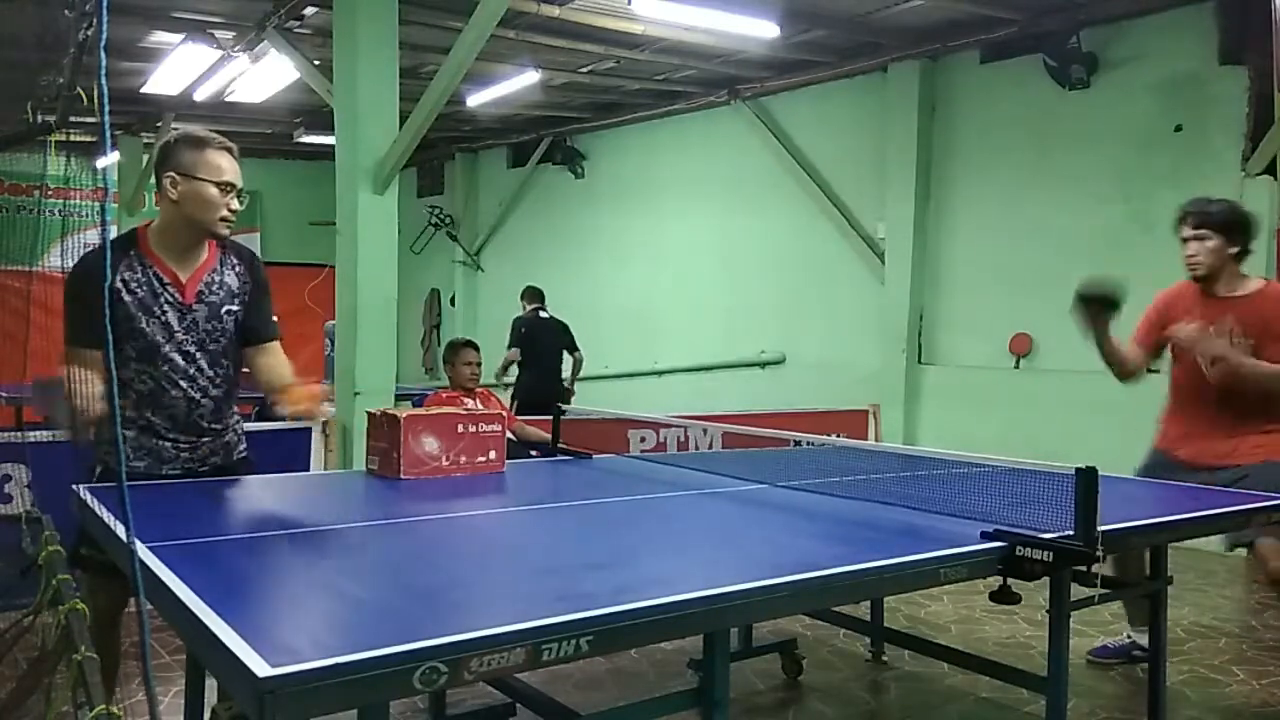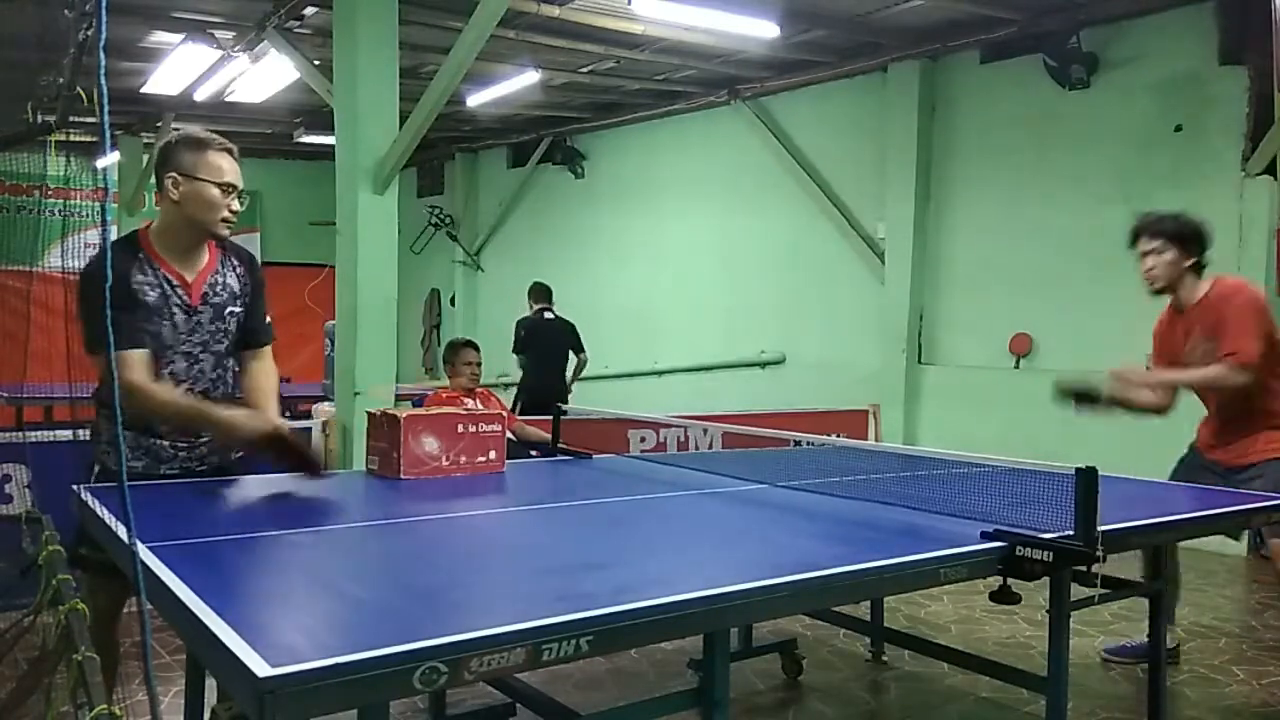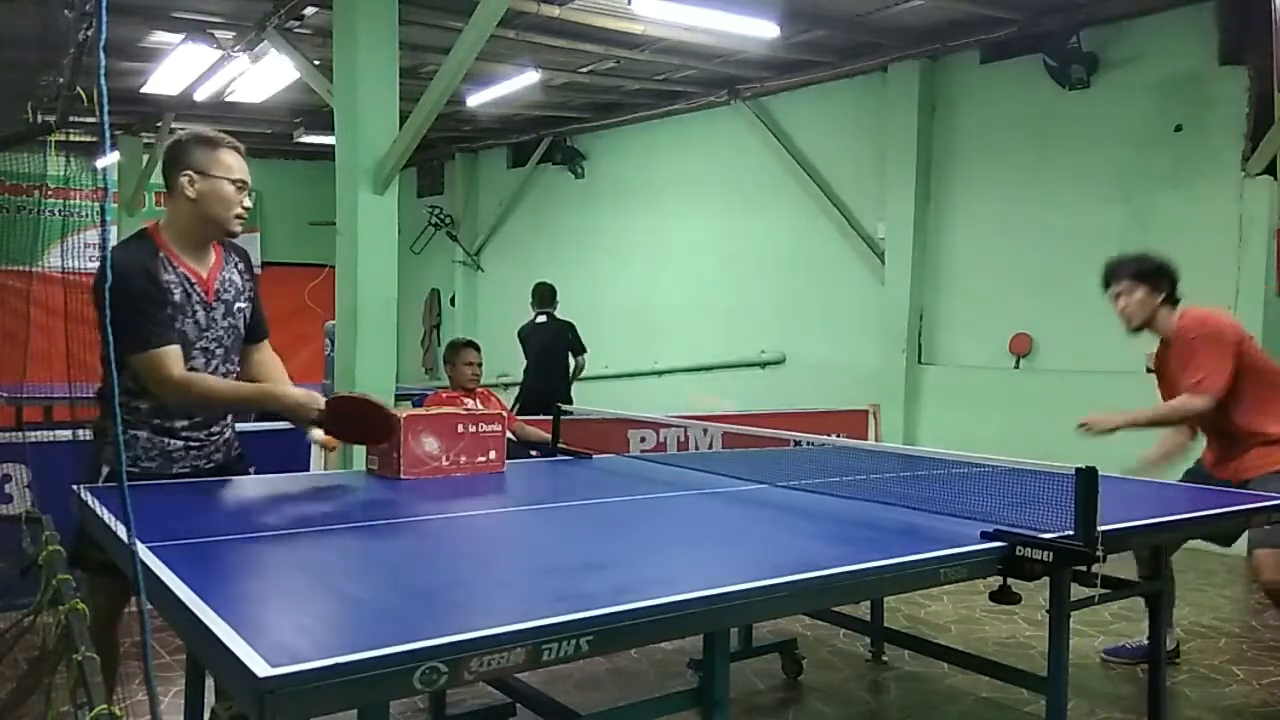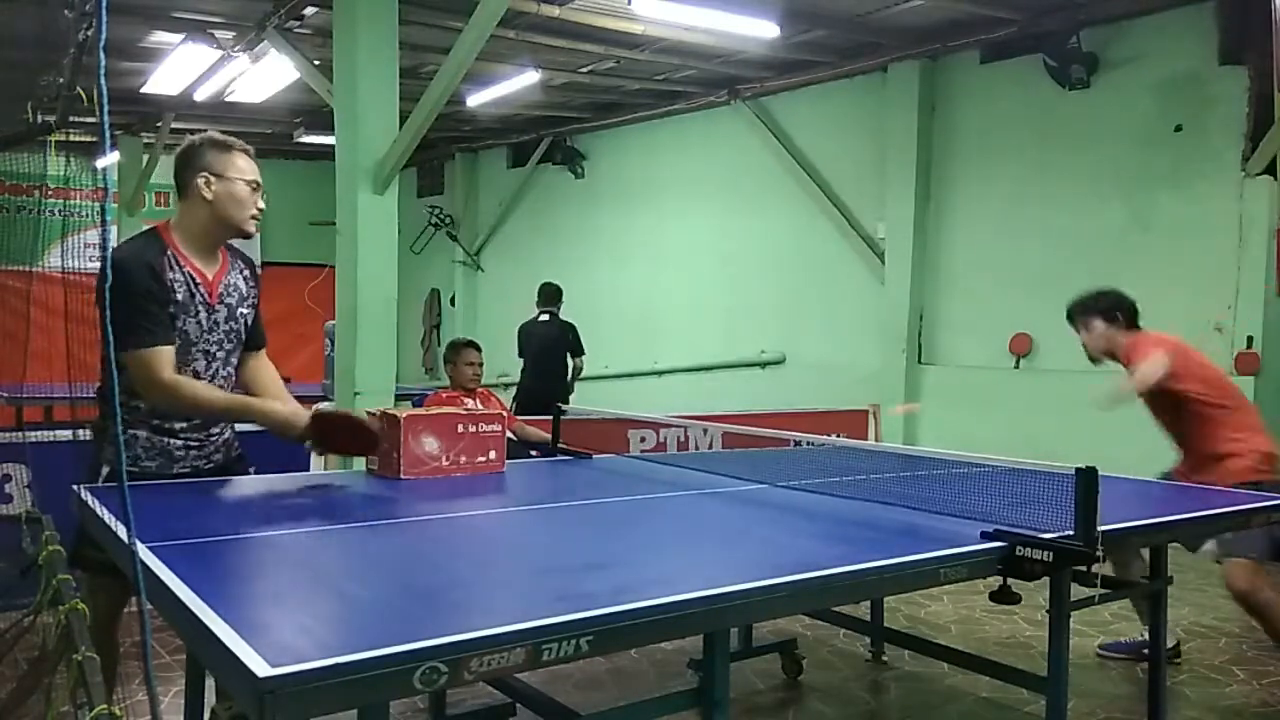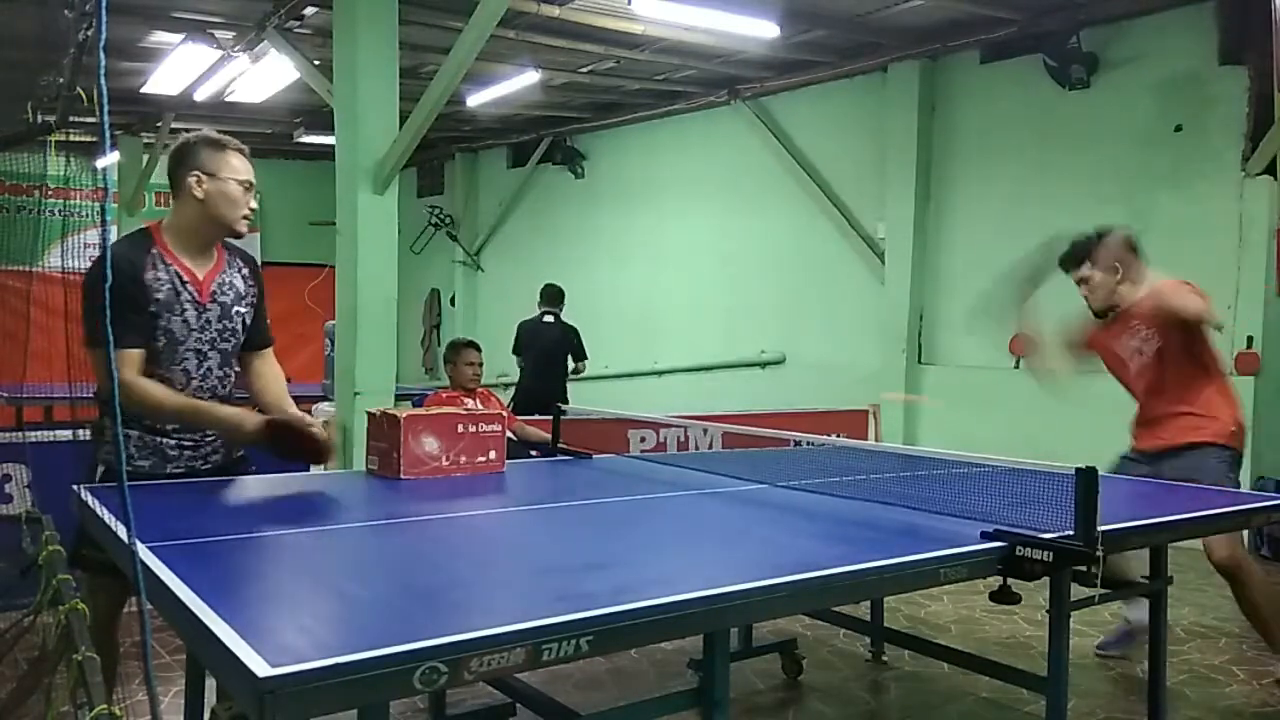
dt=0.2s
person 1, frame 1
left shoulder: (244, 267)
right shoulder: (102, 270)
left elbow: (263, 353)
right elbow: (86, 368)
left wrist: (290, 389)
right wrist: (87, 398)
left hip: (223, 463)
right hip: (135, 469)
right knee: (104, 606)
person 1, frame 2
left shoulder: (241, 266)
right shoulder: (112, 273)
left elbow: (258, 356)
right elbow: (134, 386)
left wrist: (268, 421)
right wrist: (222, 418)
left hip: (220, 465)
right hip: (132, 467)
right knee: (103, 607)
person 1, frame 3
left shoulder: (239, 264)
right shoulder: (131, 268)
left elbow: (256, 350)
right elbow: (170, 382)
left wrist: (303, 406)
right wrist: (277, 398)
left hip: (219, 459)
right hip: (139, 467)
right knee: (104, 605)
person 1, frame 4
left shoulder: (244, 270)
right shoulder: (135, 266)
right elbow: (157, 383)
left wrist: (295, 413)
right wrist: (264, 413)
left hip: (218, 461)
right hip: (139, 466)
right knee: (103, 605)
person 1, frame 5
left shoulder: (245, 271)
right shoulder: (124, 267)
left elbow: (259, 360)
right elbow: (121, 383)
left wrist: (293, 419)
right wrist: (221, 418)
left hip: (220, 462)
right hip: (136, 467)
right knee: (104, 605)
person 2, frame 1
right shoulder: (1174, 301)
right elbow: (1128, 370)
left wrist: (1220, 351)
right wrist: (1100, 333)
right hip: (1180, 452)
right ankle: (1140, 637)
person 2, frame 2
left shoulder: (1238, 297)
right shoulder: (1167, 325)
left elbow: (1239, 376)
right elbow: (1160, 401)
left wrist: (1153, 375)
right wrist: (1109, 395)
right hip: (1214, 448)
right ankle: (1162, 638)
person 2, frame 3
left shoulder: (1207, 328)
right shoulder: (1164, 356)
left elbow: (1201, 405)
right elbow: (1182, 430)
left wrist: (1120, 420)
right wrist: (1139, 474)
right hip: (1220, 462)
right ankle: (1162, 639)
person 2, frame 4
left shoulder: (1147, 345)
right shoulder: (1145, 357)
left elbow: (1155, 369)
left wrist: (1125, 390)
left hip: (1242, 469)
right hip: (1198, 470)
left knee: (1243, 581)
person 2, frame 5
left shoulder: (1163, 295)
right shoulder: (1103, 328)
left elbow: (1208, 319)
left wrist: (1147, 282)
right wrist: (1026, 324)
left hip: (1205, 438)
right hip: (1151, 444)
left knee: (1225, 553)
right ankle: (1141, 612)
